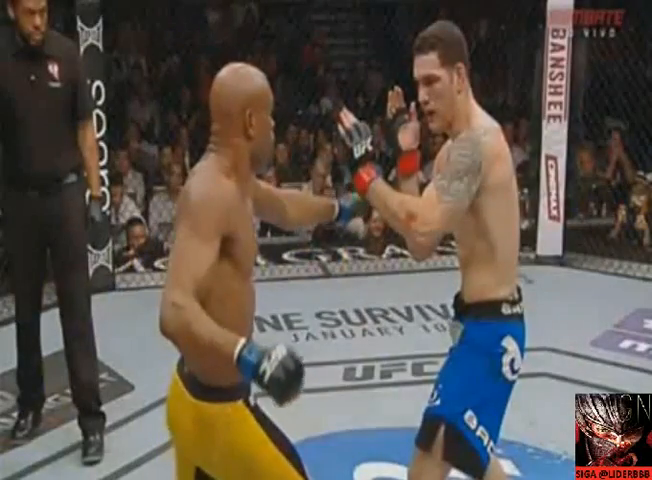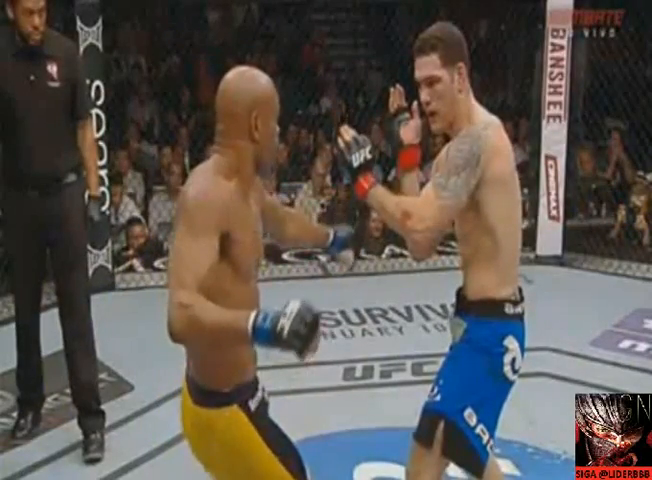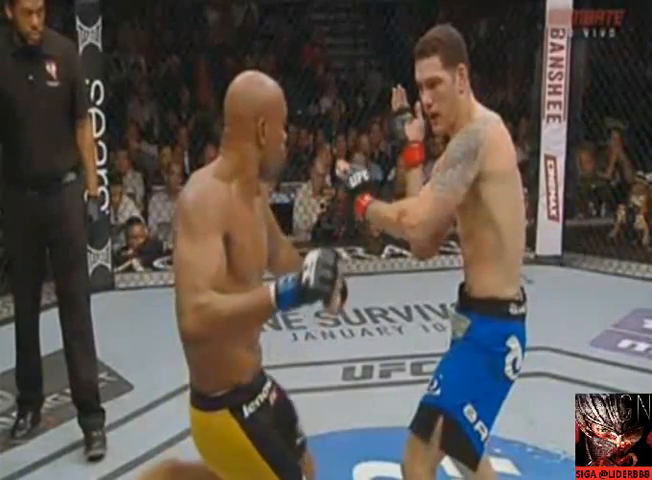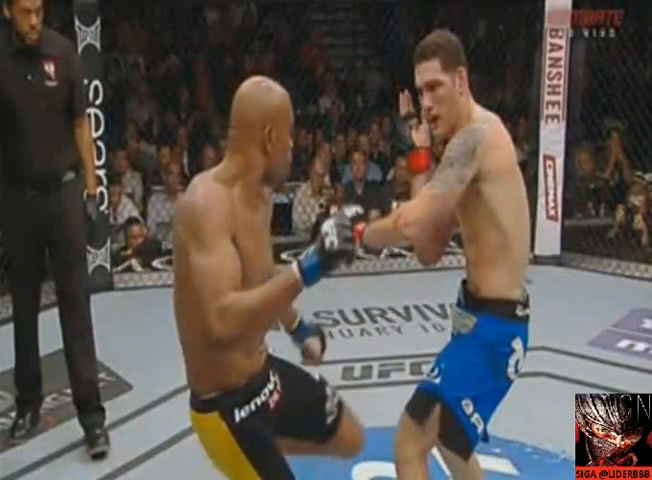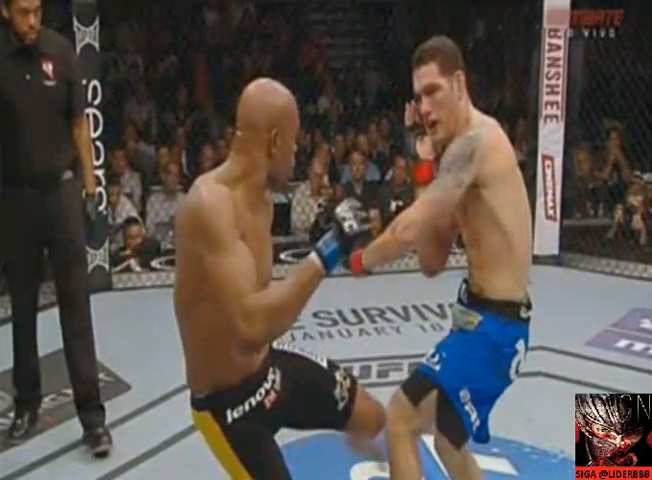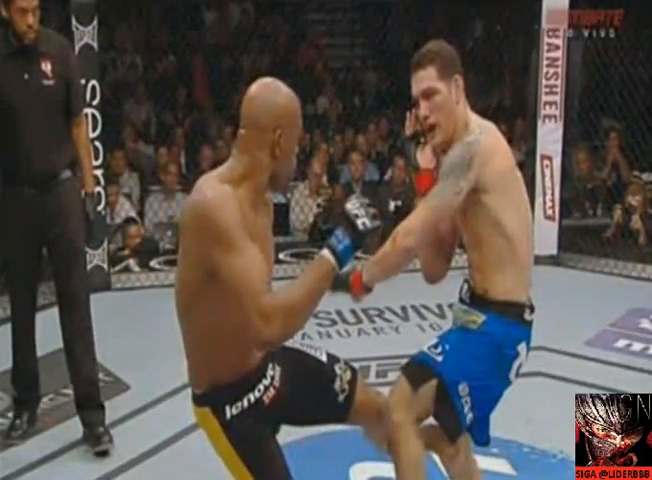
dt=0.7s
person 1, frame 1
left shoulder: (66, 53)
left elbow: (85, 127)
left wrist: (95, 192)
left hip: (65, 192)
left knee: (76, 308)
left ankle: (90, 417)
person 1, frame 2
left shoulder: (65, 52)
left elbow: (84, 127)
left wrist: (94, 192)
left hip: (64, 192)
left knee: (76, 307)
left ankle: (90, 415)
person 1, frame 3
left shoulder: (65, 52)
left elbow: (82, 125)
left wrist: (93, 190)
left hip: (64, 191)
left knee: (76, 305)
left ankle: (91, 414)
person 1, frame 4
left shoulder: (63, 51)
left elbow: (80, 124)
left wrist: (91, 188)
left hip: (63, 190)
left knee: (75, 302)
left ankle: (91, 412)
person 1, frame 5
left shoulder: (61, 50)
left elbow: (79, 123)
left wrist: (90, 186)
left hip: (62, 190)
left knee: (75, 302)
left ankle: (91, 411)
person 1, frame 6
left shoulder: (59, 50)
left elbow: (77, 122)
left wrist: (89, 186)
left hip: (61, 189)
left knee: (75, 301)
left ankle: (91, 410)
person 2, frame 1
left shoulder: (477, 141)
right shoulder: (453, 149)
left elbow: (423, 228)
right elbow: (421, 246)
left wrist: (364, 170)
right wrist: (407, 158)
left hip: (490, 329)
right hip: (485, 322)
person 2, frame 2
left shoulder: (479, 137)
right shoulder: (456, 149)
left elbow: (420, 225)
right elbow: (421, 246)
left wrist: (364, 178)
right wrist: (408, 154)
left hip: (490, 326)
right hip: (484, 320)
person 2, frame 3
left shoulder: (477, 134)
right shoulder: (462, 145)
left elbow: (414, 221)
right elbow: (424, 245)
left wrist: (363, 199)
right wrist: (413, 152)
left hip: (490, 327)
right hip: (486, 319)
person 2, frame 4
left shoulder: (476, 136)
right shoulder: (467, 146)
left elbow: (409, 224)
right elbow: (429, 252)
left wrist: (360, 231)
right wrist: (420, 159)
left hip: (492, 326)
right hip: (485, 316)
right knee: (448, 440)
person 2, frame 5
left shoulder: (475, 140)
right shoulder: (463, 152)
left elbow: (408, 229)
right elbow: (432, 262)
left wrist: (359, 260)
left hip: (493, 326)
right hip: (488, 317)
left knee: (399, 423)
right knee: (451, 444)
person 2, frame 6
left shoulder: (474, 144)
right shoulder: (459, 157)
left elbow: (409, 238)
right elbow: (434, 269)
left wrist: (359, 279)
left hip: (495, 324)
right hip: (487, 317)
left knee: (399, 410)
right knee: (452, 444)
person 3, frame 1
left shoulder: (235, 180)
right shoulder: (210, 192)
left elbow: (285, 208)
right elbow: (175, 312)
left wrist: (338, 208)
right wrist: (249, 356)
right hip: (217, 407)
person 3, frame 2
left shoulder: (245, 185)
right shoulder: (206, 194)
left elbow: (283, 224)
right elbow: (182, 315)
left wrist: (332, 238)
right wrist: (263, 326)
left hip: (234, 393)
right hip: (222, 405)
person 3, frame 3
left shoulder: (254, 190)
right shoulder: (205, 198)
right elbow: (196, 317)
left wrist: (317, 278)
right wrist: (283, 293)
left hip: (254, 384)
right hip: (225, 405)
person 3, frame 4
left shoulder: (260, 195)
right shoulder: (205, 203)
right elbow: (224, 321)
left wrist: (297, 326)
right wrist: (309, 267)
left hip: (265, 373)
right hip: (225, 403)
left knee: (348, 438)
left ankle: (267, 447)
person 3, frame 5
left shoulder: (259, 198)
right shoulder: (209, 205)
right elbow: (250, 324)
right wrist: (327, 253)
left hip: (269, 365)
right hip: (228, 400)
left knee: (372, 418)
left ankle: (359, 442)
person 3, frame 6
left shoulder: (258, 197)
right shoulder: (214, 205)
right elbow: (268, 325)
right wrist: (337, 250)
left hip: (269, 362)
right hip: (229, 395)
left knee: (373, 408)
